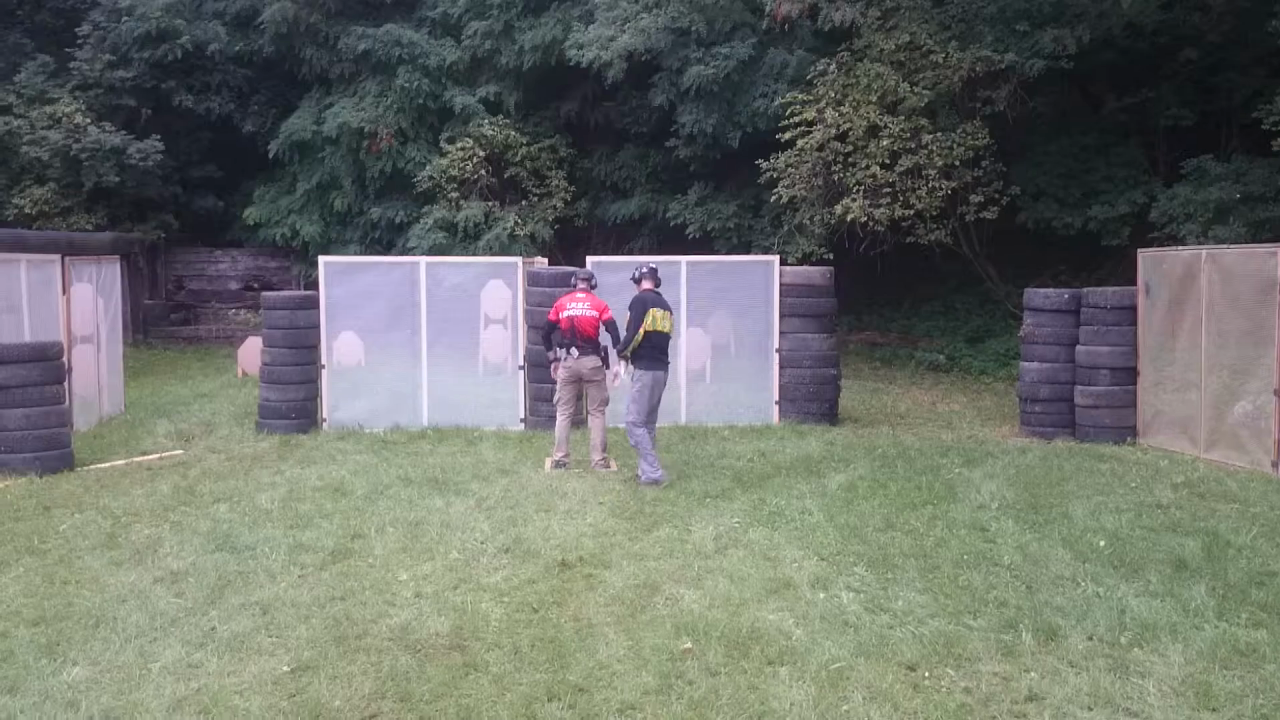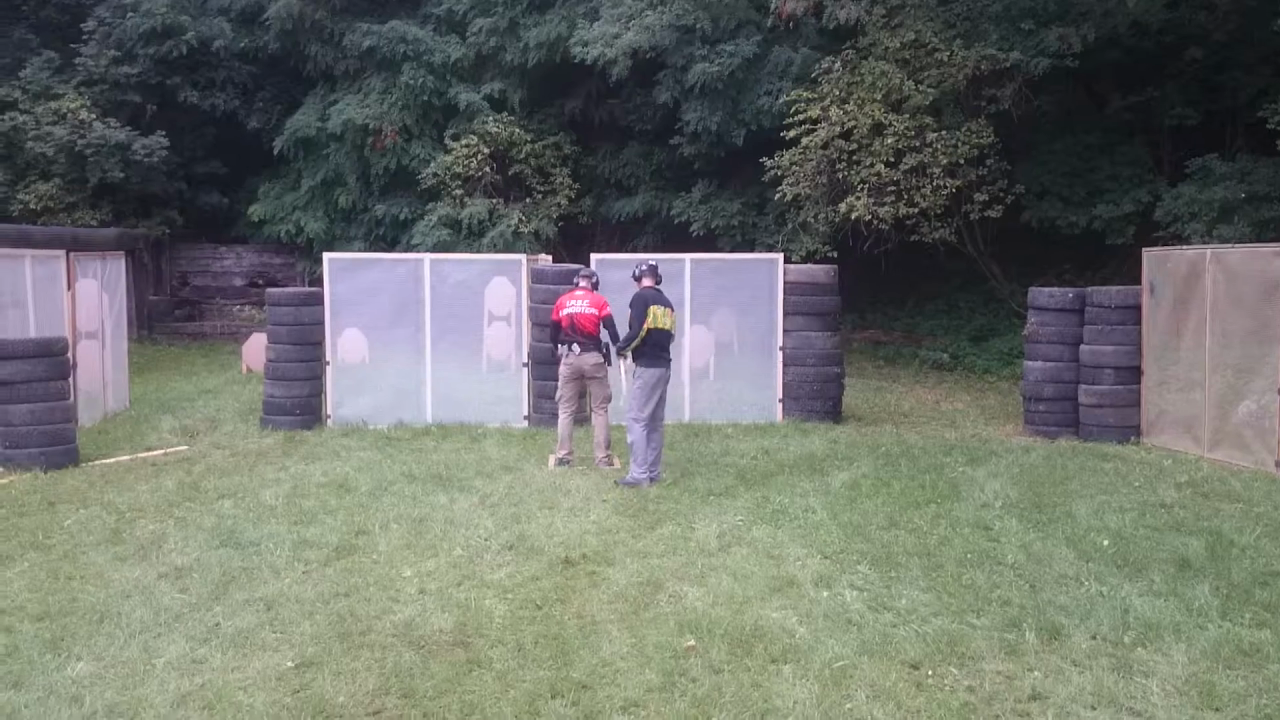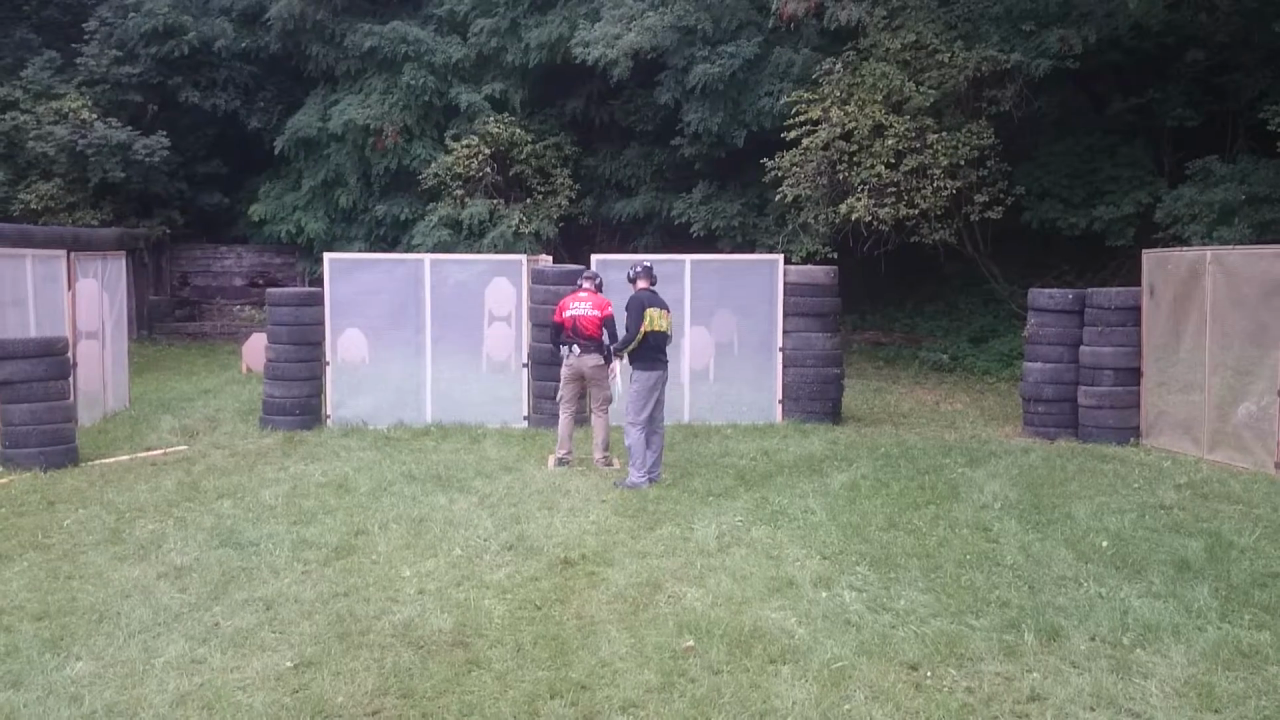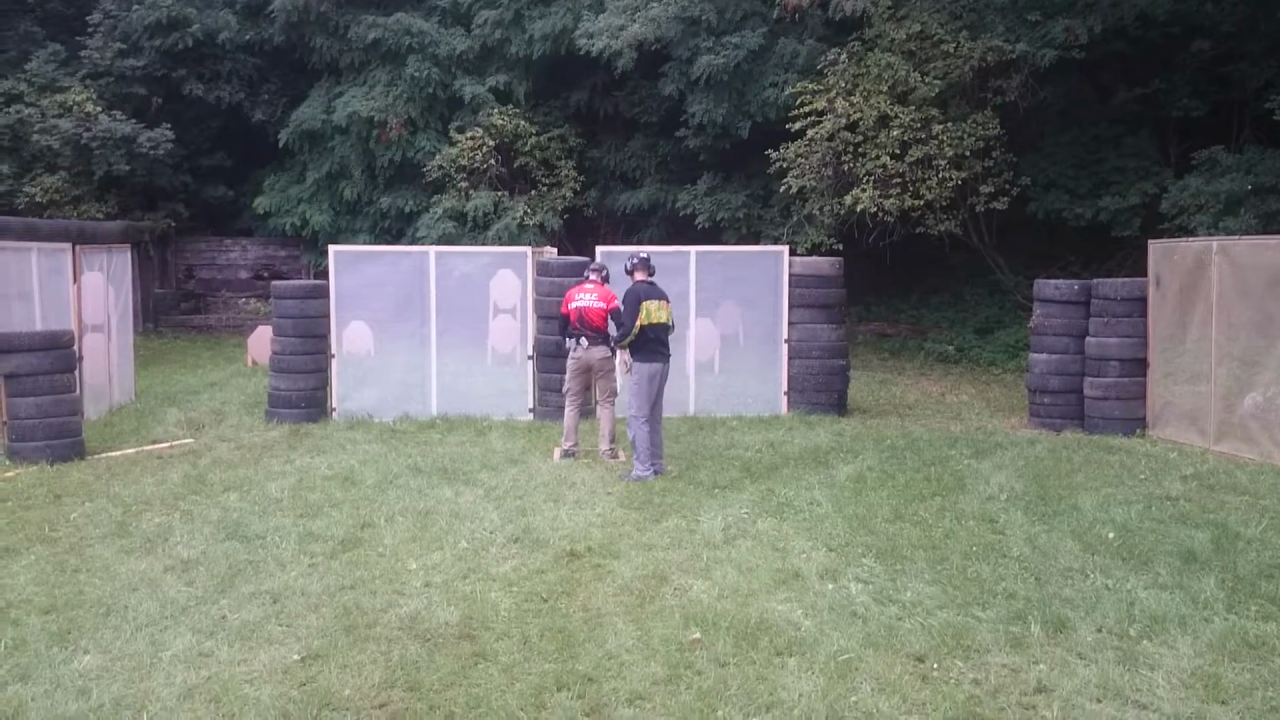
dt=0.3s
person 1, frame 1
left shoulder: (640, 300)
right shoulder: (665, 304)
left elbow: (634, 334)
right elbow: (665, 335)
left wrist: (623, 352)
left hip: (646, 369)
right hip: (661, 368)
left knee: (634, 422)
right knee: (648, 422)
left ankle: (652, 472)
right ankle: (647, 472)
person 1, frame 2
left shoulder: (641, 297)
right shoulder: (666, 302)
left elbow: (637, 331)
right elbow: (670, 335)
left wrist: (622, 349)
left hip: (647, 366)
right hip: (663, 366)
left knee: (637, 419)
right knee: (655, 421)
left ankle: (639, 474)
right ankle: (653, 471)
person 1, frame 3
left shoulder: (637, 299)
right shoulder: (662, 303)
left elbow: (634, 334)
right elbow: (668, 337)
left wrist: (618, 349)
left hip: (644, 369)
right hip: (661, 368)
left knee: (634, 423)
right knee: (655, 423)
left ankle: (638, 477)
right ankle: (652, 472)
person 1, frame 4
left shoulder: (634, 292)
right shoulder: (661, 293)
left elbow: (630, 328)
right elbow: (670, 327)
left wrist: (619, 343)
left hip: (644, 361)
right hip: (662, 360)
left knee: (638, 416)
right knee: (654, 416)
left ankle: (643, 470)
right ankle: (657, 464)
person 2, frame 1
left shoulder: (561, 303)
right shoulder: (599, 304)
left elbow: (546, 334)
right elbow: (614, 334)
left wrist: (553, 359)
left hip: (568, 361)
right hip: (593, 361)
left knee: (564, 412)
right knee: (597, 412)
left ankle: (560, 459)
right ankle: (599, 460)
person 2, frame 2
left shoulder: (562, 301)
right shoulder: (599, 301)
left elbow: (553, 334)
right elbow: (611, 330)
left hip: (570, 358)
right hip: (594, 357)
left knee: (566, 410)
right knee: (600, 409)
left ankle: (563, 456)
right ankle: (603, 457)
person 2, frame 3
left shoulder: (565, 302)
right shoulder: (602, 302)
left elbow: (554, 336)
right elbow: (612, 332)
right wrist: (614, 359)
left hip: (571, 360)
right hip: (595, 359)
left knee: (566, 410)
right knee: (600, 410)
left ankle: (562, 456)
right ankle: (602, 458)
person 2, frame 4
left shoulder: (571, 294)
right shoulder: (607, 294)
left elbow: (563, 326)
right elbow: (620, 323)
left hip: (577, 351)
right hip: (601, 351)
left knee: (572, 402)
right knee: (606, 402)
left ankle: (568, 449)
right ankle: (607, 449)
